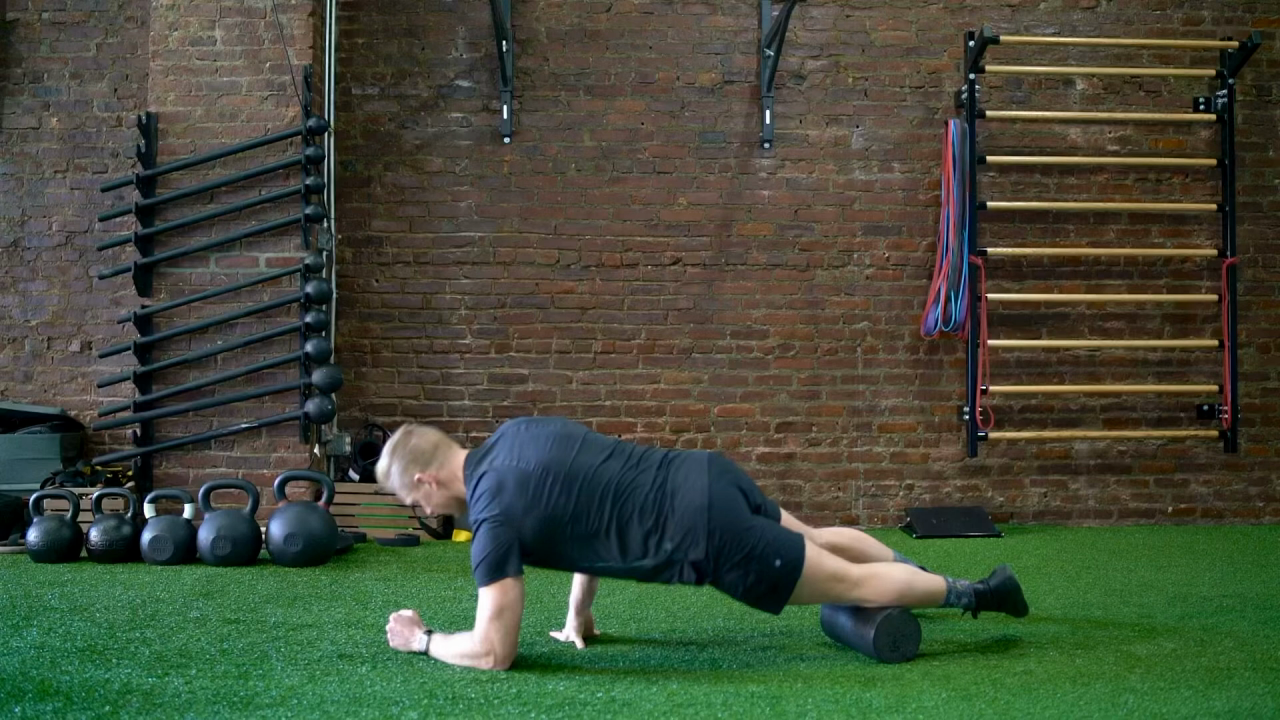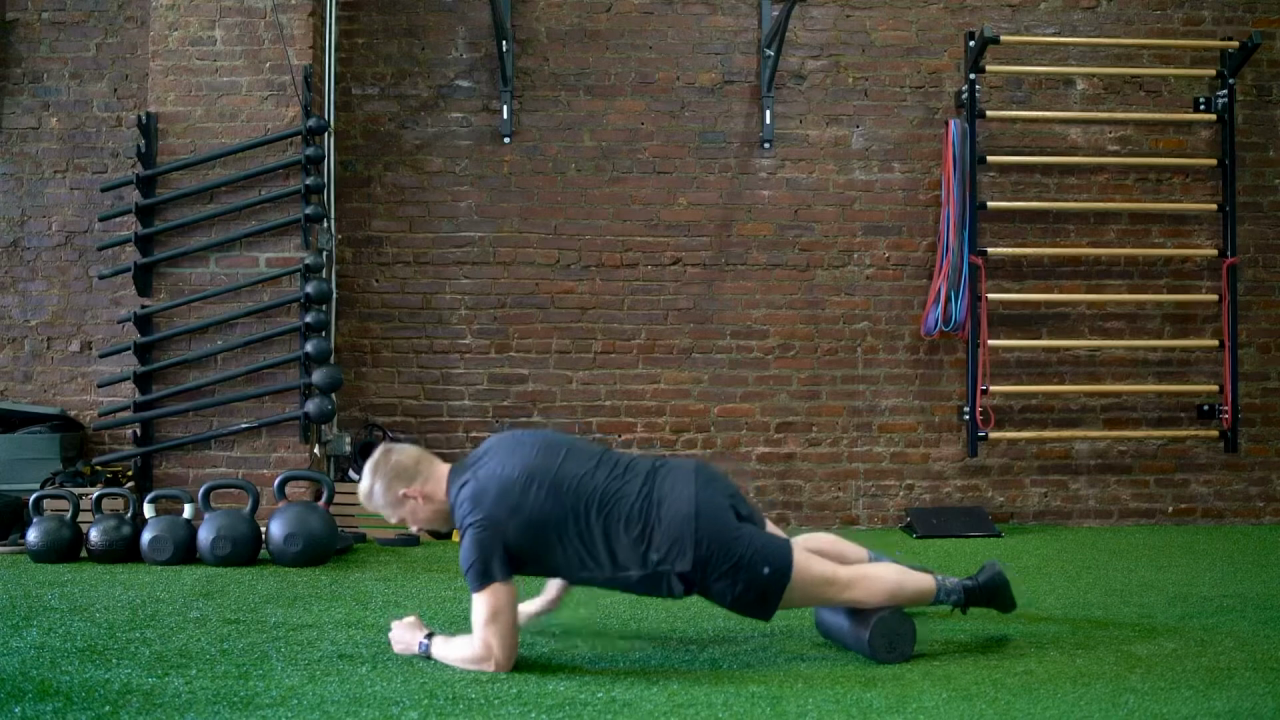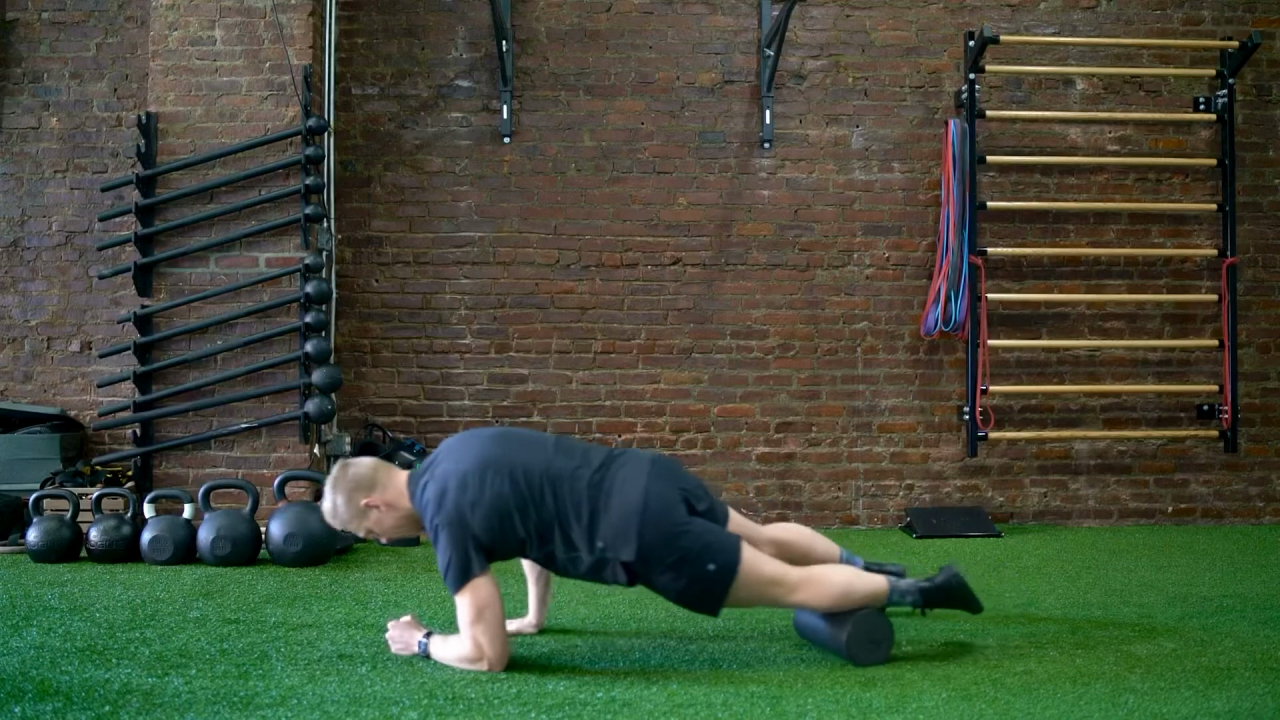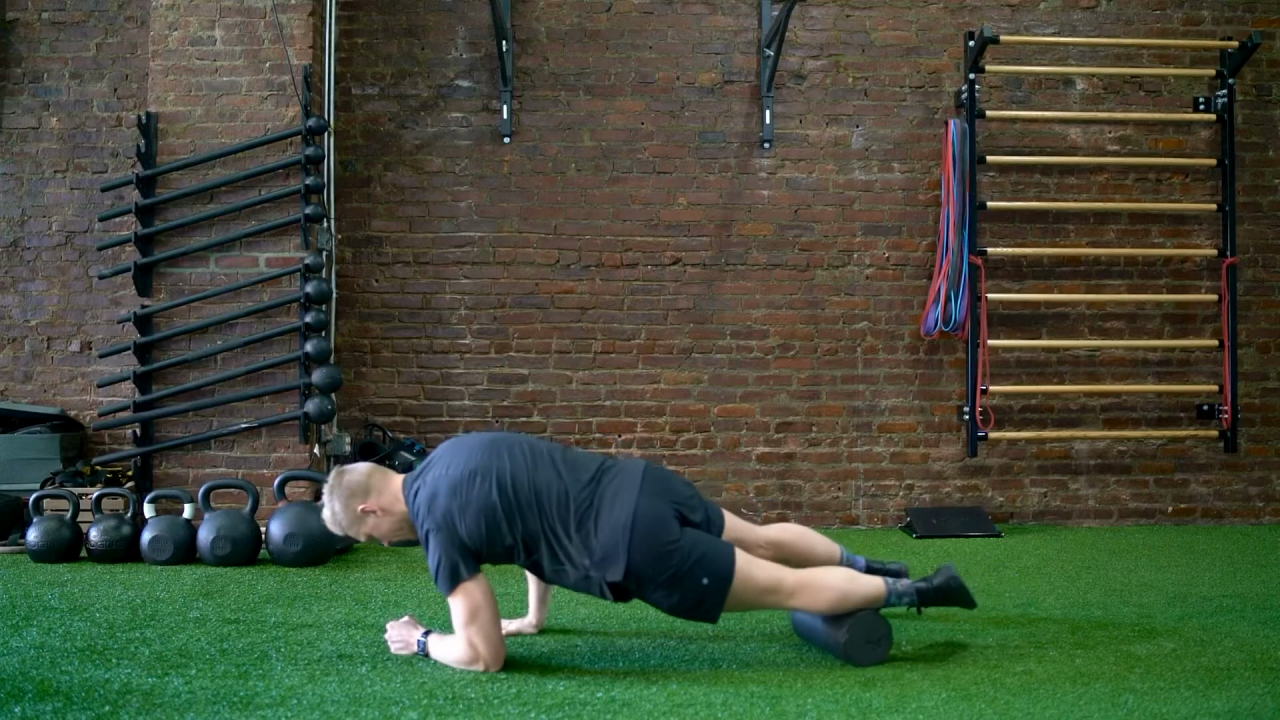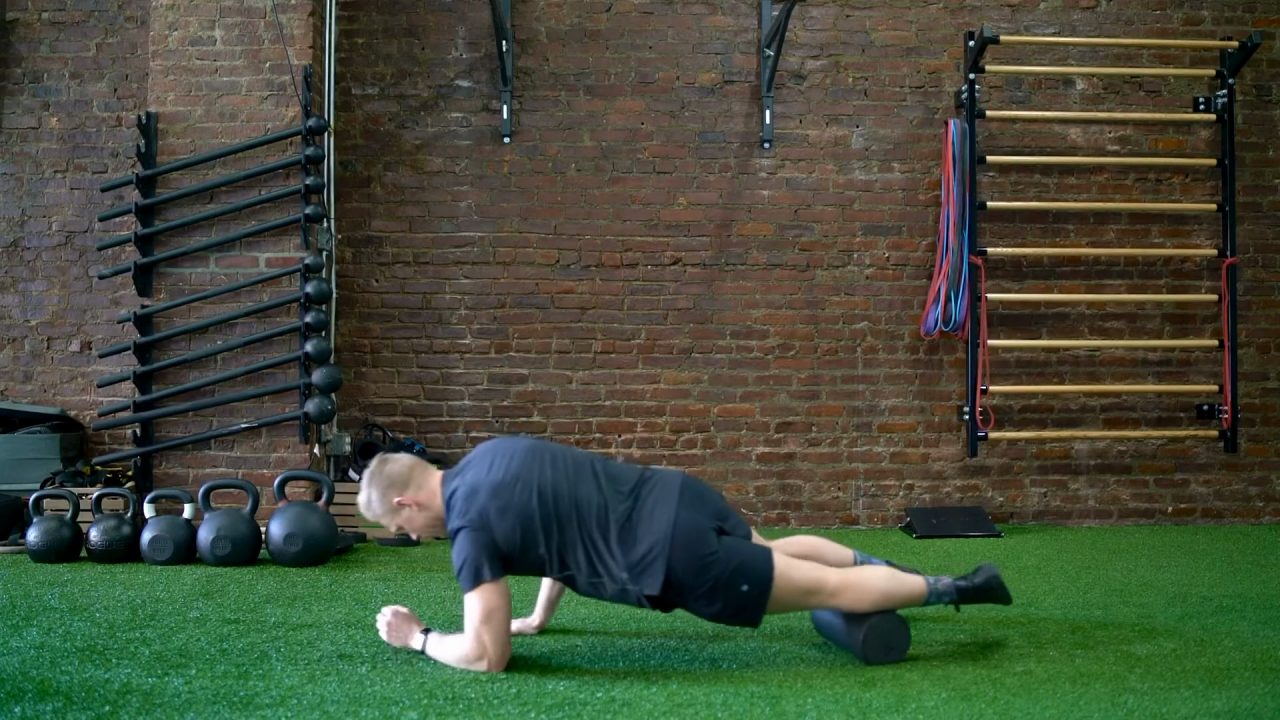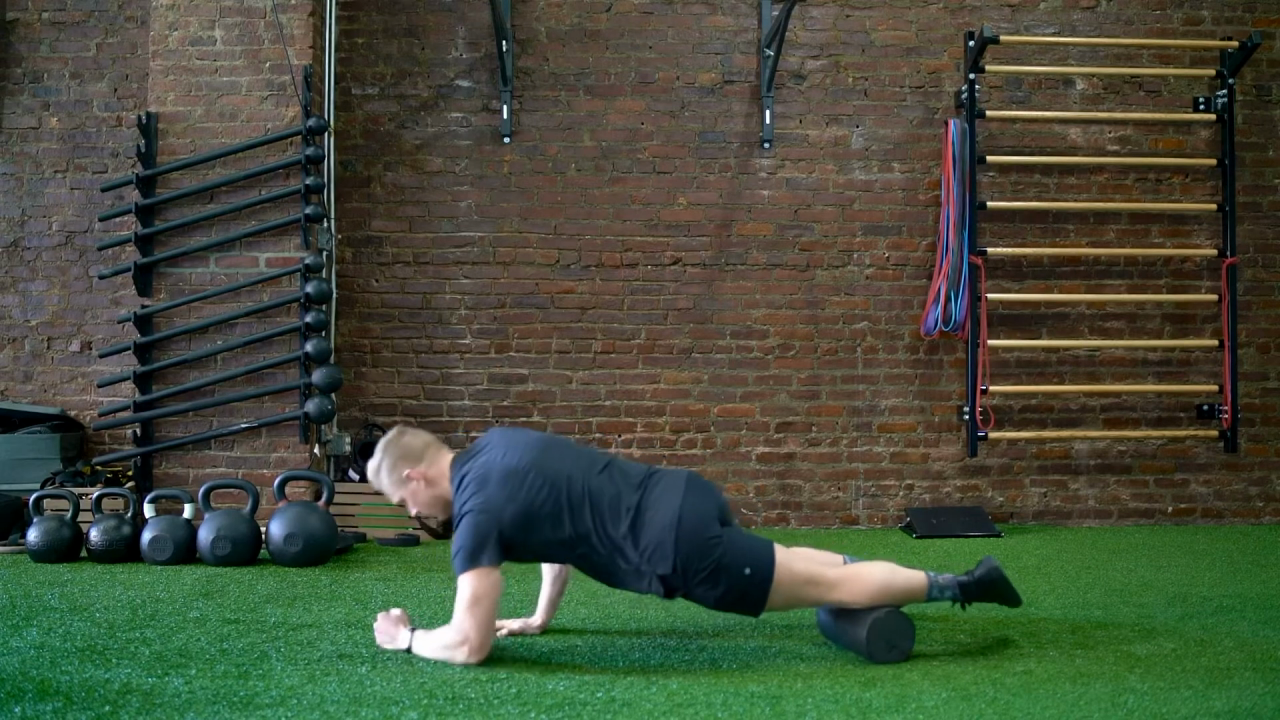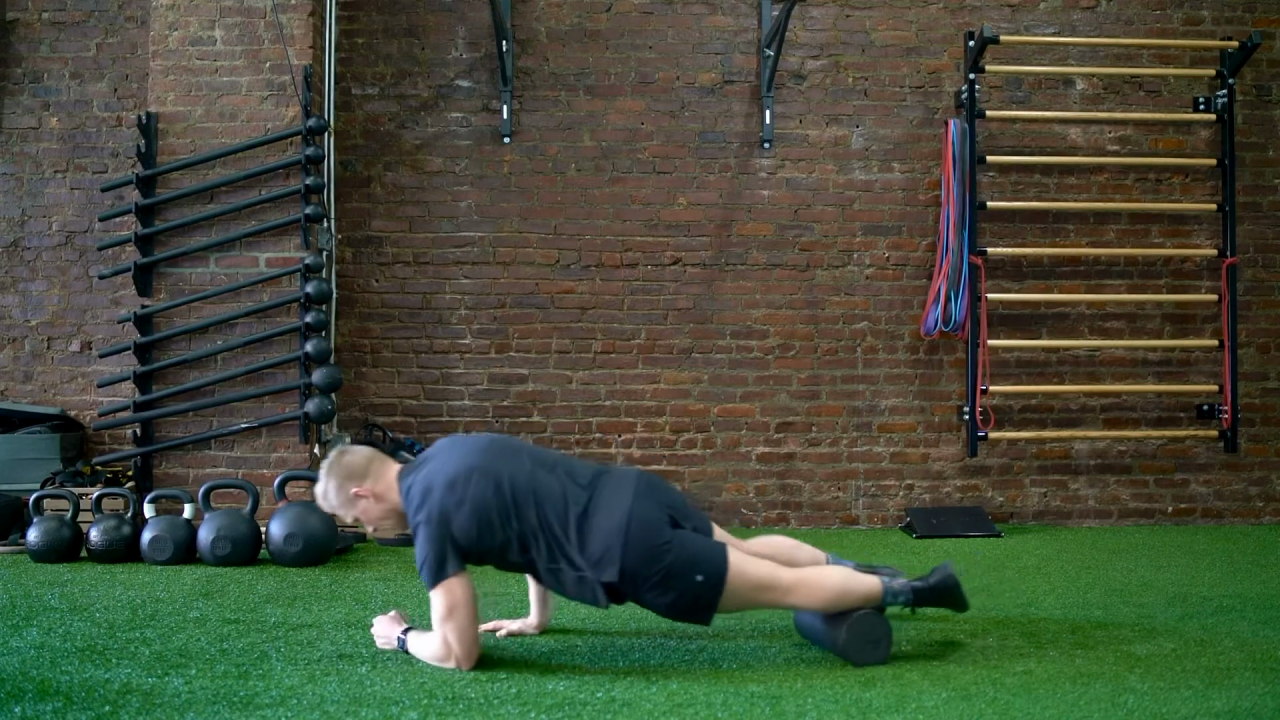
dt=0.4s
person 1, frame 1
left shoulder: (494, 514)
right shoulder: (515, 435)
left elbow: (493, 652)
left wrist: (423, 641)
right wrist: (579, 610)
left hip: (705, 531)
right hip: (705, 479)
left knee: (849, 586)
right knee: (812, 538)
left ankle: (976, 592)
right ankle: (911, 567)
person 1, frame 2
left shoulder: (479, 521)
right shoulder: (497, 451)
left elbow: (494, 655)
left wrist: (424, 643)
right wrist: (544, 601)
left hip: (692, 540)
right hip: (691, 487)
left knee: (838, 586)
right knee: (791, 545)
left ankle: (963, 589)
right ankle: (886, 565)
person 1, frame 3
left shoulder: (448, 519)
right shoulder: (456, 454)
left elbow: (488, 654)
left wrist: (420, 642)
right wrist: (536, 615)
left hip: (646, 529)
right hip: (650, 477)
left knee: (789, 586)
right knee: (763, 538)
left ankle: (918, 590)
right ankle: (865, 567)
person 1, frame 4
left shoulder: (439, 525)
right shoulder: (454, 455)
left elbow: (484, 656)
left wrist: (422, 641)
right wrist: (535, 616)
left hip: (637, 543)
right hip: (644, 484)
left knee: (785, 588)
right knee: (759, 539)
left ankle: (917, 590)
right ankle: (863, 566)
person 1, frame 5
left shoulder: (470, 524)
right shoulder: (490, 456)
left elbow: (486, 655)
left wrist: (416, 637)
right wrist: (539, 617)
left hip: (674, 554)
right hip: (677, 497)
left knee: (824, 590)
right knee: (770, 548)
left ankle: (958, 588)
right ankle: (867, 562)
person 1, frame 6
left shoulder: (477, 509)
right shoulder: (496, 445)
left elbow: (469, 646)
left wrist: (403, 638)
right wrist: (541, 617)
left hip: (677, 544)
right hip: (680, 495)
left knee: (827, 587)
right knee: (775, 556)
left ankle: (960, 583)
right ankle: (872, 569)
person 1, frame 7
left shoulder: (430, 517)
right shoulder: (449, 453)
left elbow: (459, 652)
left wrist: (401, 636)
right wrist: (537, 617)
left hip: (631, 547)
right hip: (636, 492)
left knee: (779, 588)
right knee: (741, 549)
left ankle: (910, 589)
right ankle: (855, 570)
